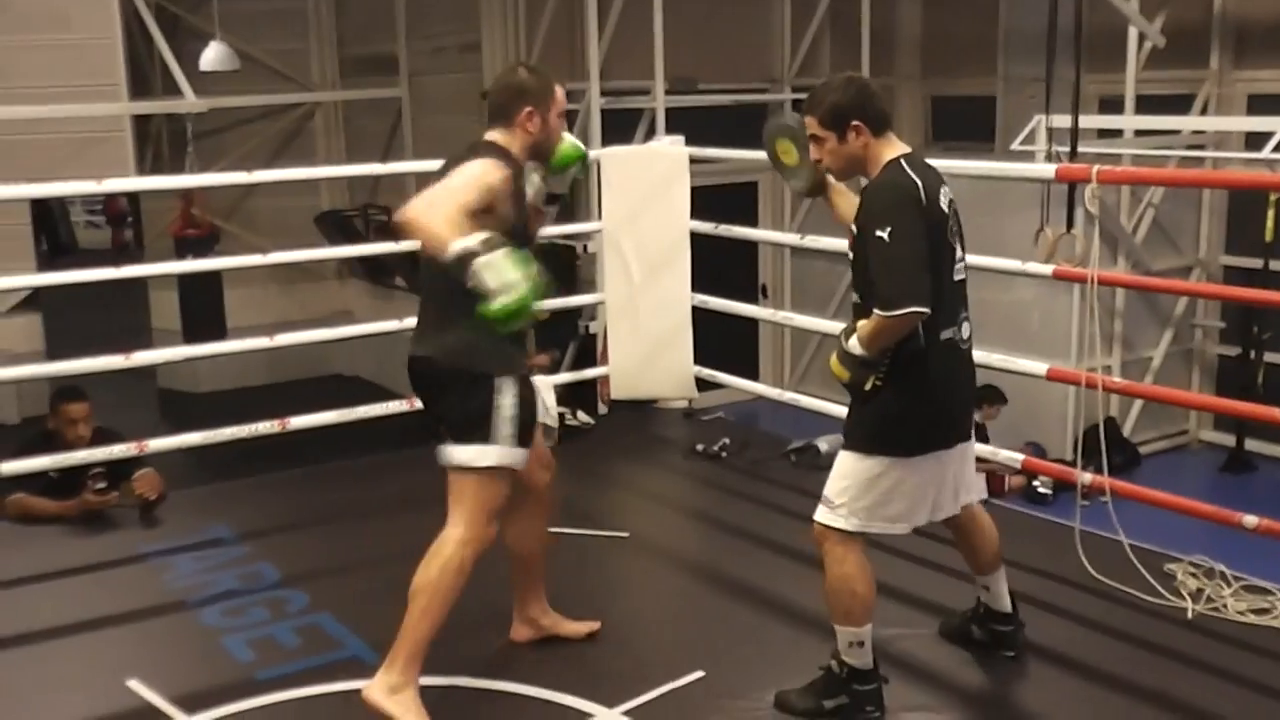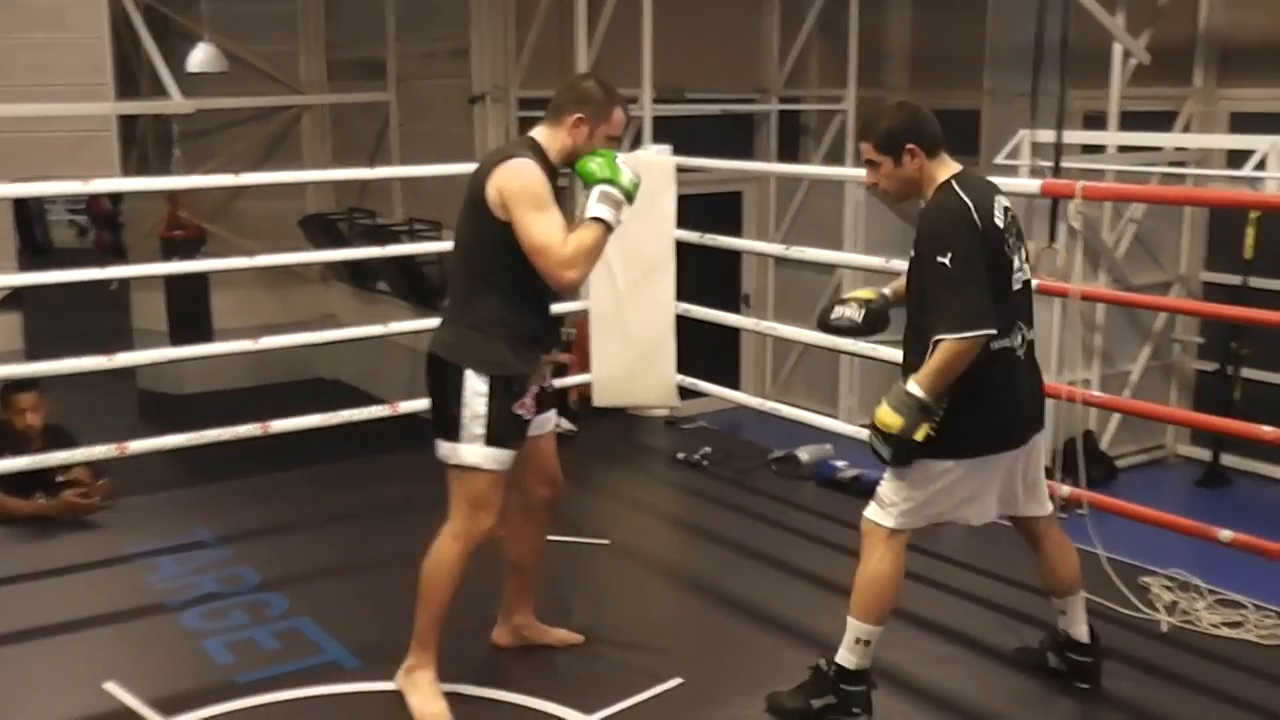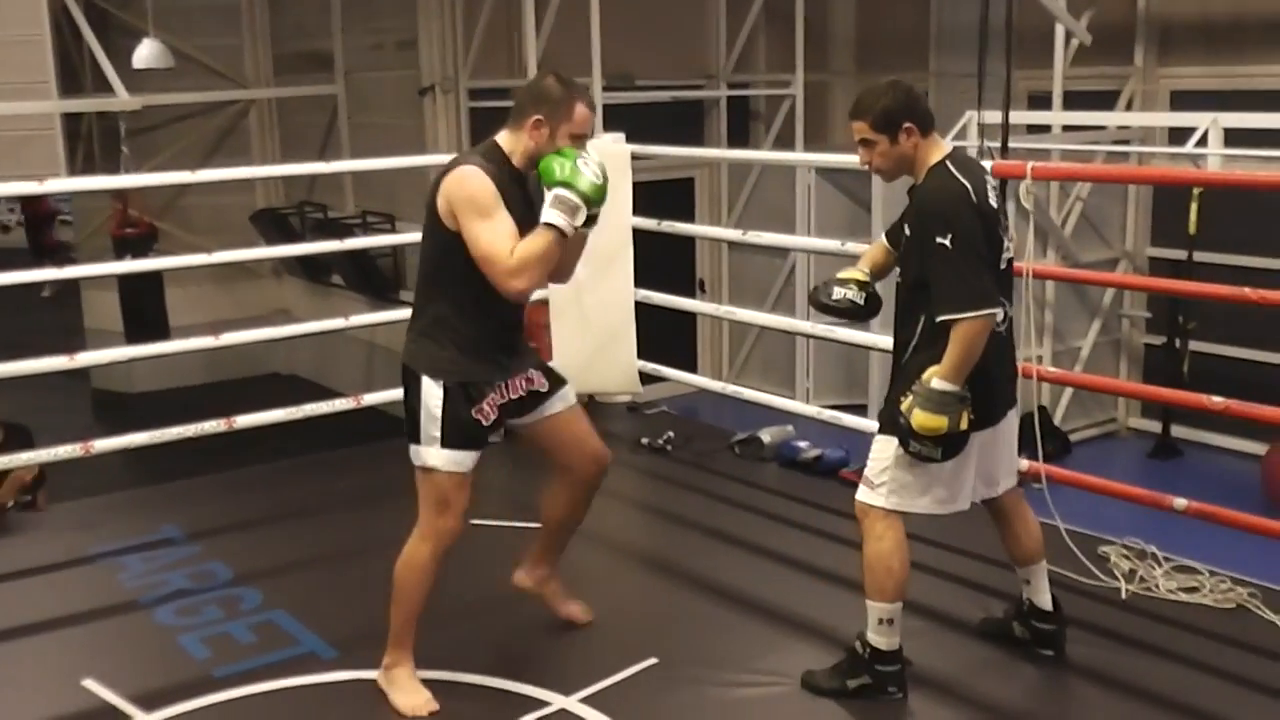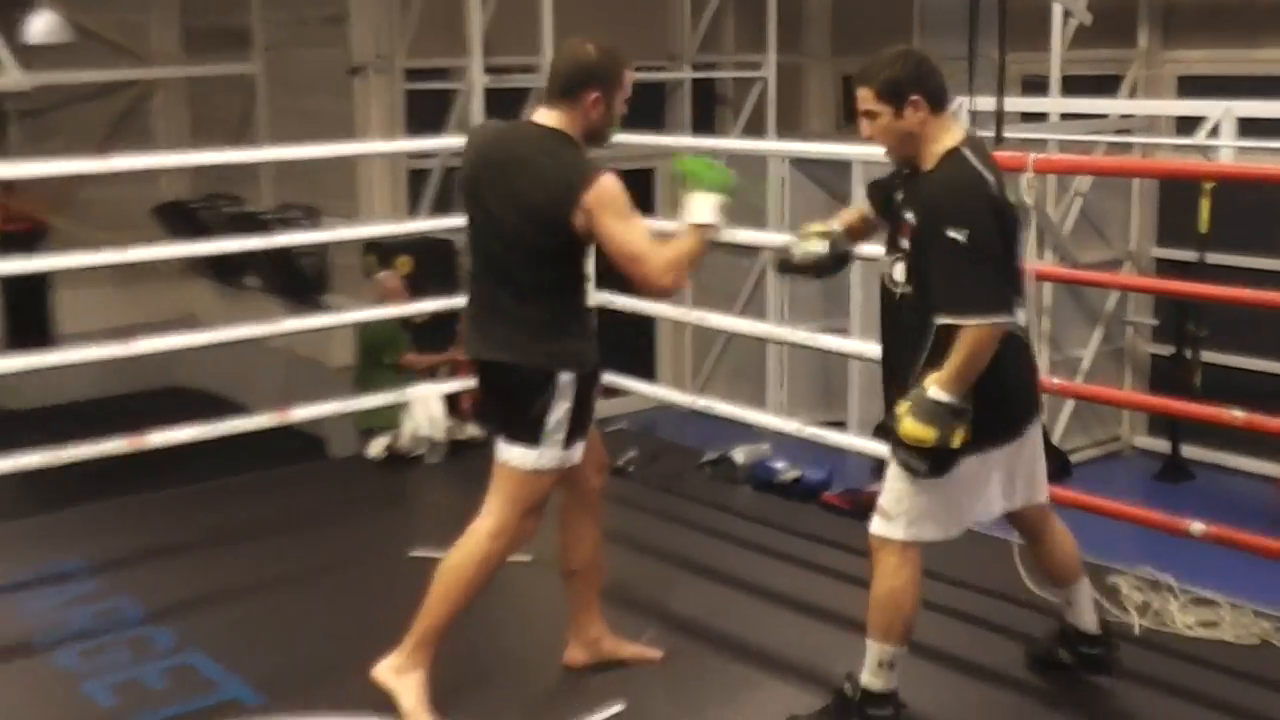
dt=0.5s
person 1, frame 1
left shoulder: (497, 171)
right shoulder: (486, 170)
left elbow: (518, 242)
right elbow: (418, 215)
left wrist: (536, 191)
right wrist: (480, 258)
left hip: (468, 362)
right hip: (476, 366)
left knee: (536, 482)
right knee: (473, 524)
left ankle: (532, 613)
person 1, frame 2
left shoulder: (531, 168)
right shoulder: (520, 172)
left elbow: (549, 262)
right elbow: (565, 271)
left wrist: (595, 199)
right wrist: (607, 203)
left hip: (510, 360)
right hip: (478, 366)
left knee: (541, 488)
right knee: (475, 519)
left ankle: (516, 620)
right ankle: (418, 666)
person 1, frame 3
left shoulder: (528, 177)
right shoulder: (471, 179)
left elbow: (554, 272)
right elbow: (510, 278)
left wrist: (581, 209)
right wrist: (561, 207)
left hip: (509, 358)
right hip: (448, 369)
left knee: (589, 460)
right knee: (442, 523)
left ankle: (540, 570)
right ankle: (396, 661)
person 1, frame 4
left shoulder: (485, 142)
right shoulder: (587, 183)
right elbow: (659, 276)
right wrist: (705, 210)
left hip: (497, 347)
right hip: (547, 361)
left knee: (588, 476)
right knee: (508, 515)
left ankle: (588, 634)
right ankle: (409, 660)
person 2, frame 1
left shoulder: (894, 195)
right shoulder: (910, 179)
left elbow: (903, 310)
right elbow: (857, 218)
left wrist: (857, 346)
right wrist: (829, 182)
left hip: (907, 398)
right hip: (945, 385)
left knee: (837, 532)
right knee: (960, 506)
right ankle: (997, 616)
person 2, frame 2
left shoulder: (945, 217)
right shoulder: (982, 195)
left elbow: (968, 330)
left wrist: (913, 394)
right wrist: (881, 299)
left hip: (970, 409)
right hip: (1016, 398)
left knee: (883, 529)
right knee: (1037, 519)
right ankle: (1078, 648)
person 2, frame 3
left shoulder: (944, 197)
right shoulder: (962, 176)
left elbow: (976, 311)
right elbow: (901, 239)
left wrist: (941, 389)
right wrist: (862, 271)
left hip: (950, 381)
right hip: (990, 381)
left knee: (876, 508)
right knee: (1002, 494)
left ankle: (880, 660)
right ankle: (1040, 617)
person 2, frame 4
left shoulder: (961, 189)
right shoulder: (926, 171)
left elbow: (987, 316)
right elbow: (881, 206)
left wrist: (941, 396)
right wrist: (832, 234)
left hip: (974, 394)
right hip: (1007, 390)
left knee: (893, 536)
right knee: (1030, 508)
right ankle: (1085, 634)
